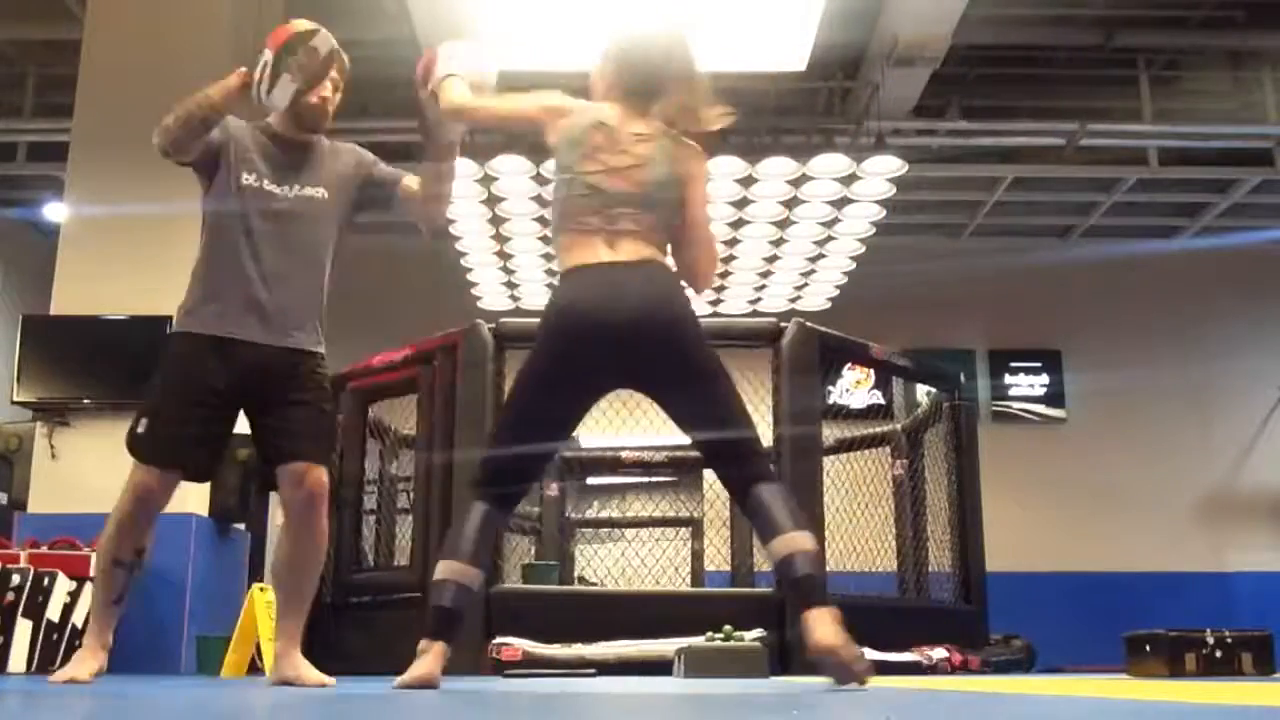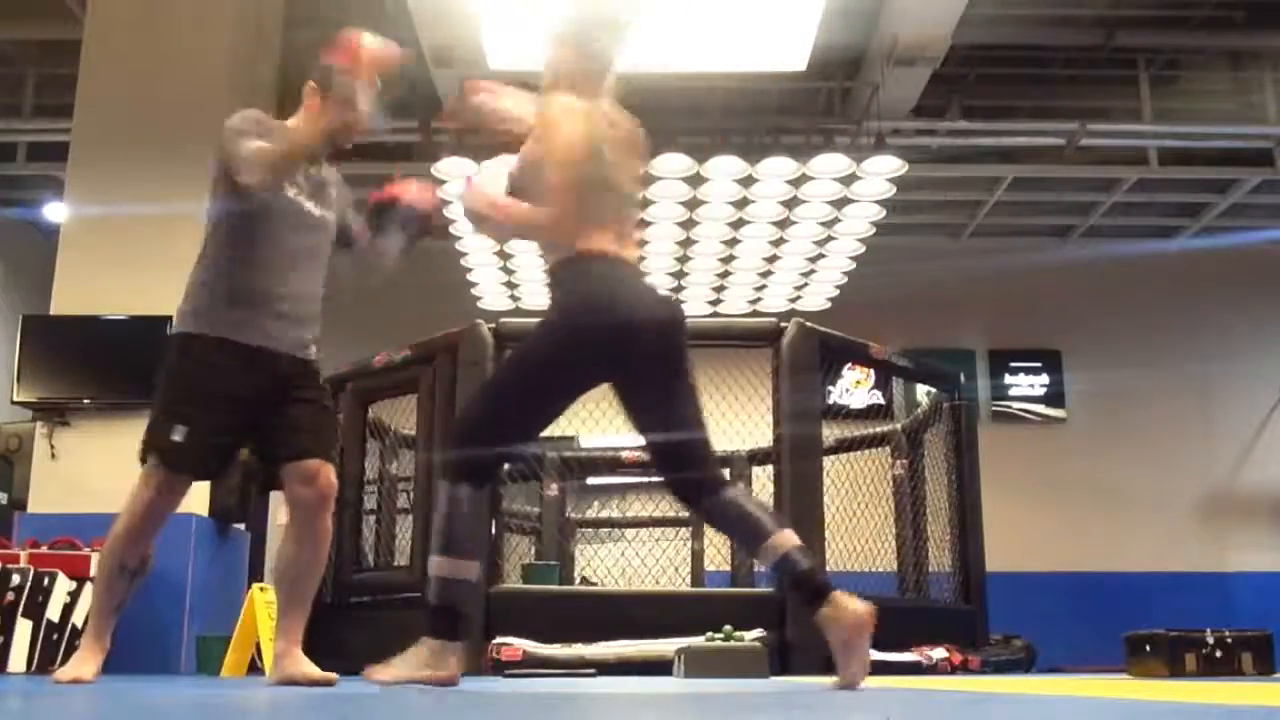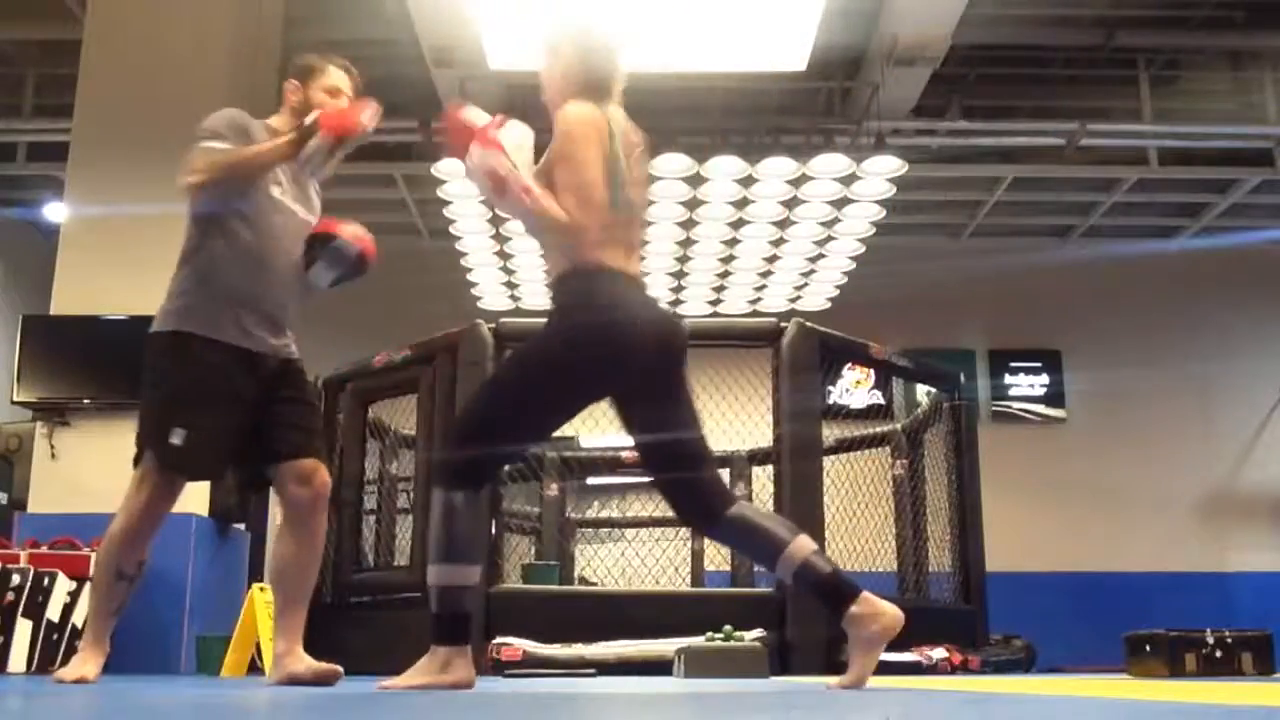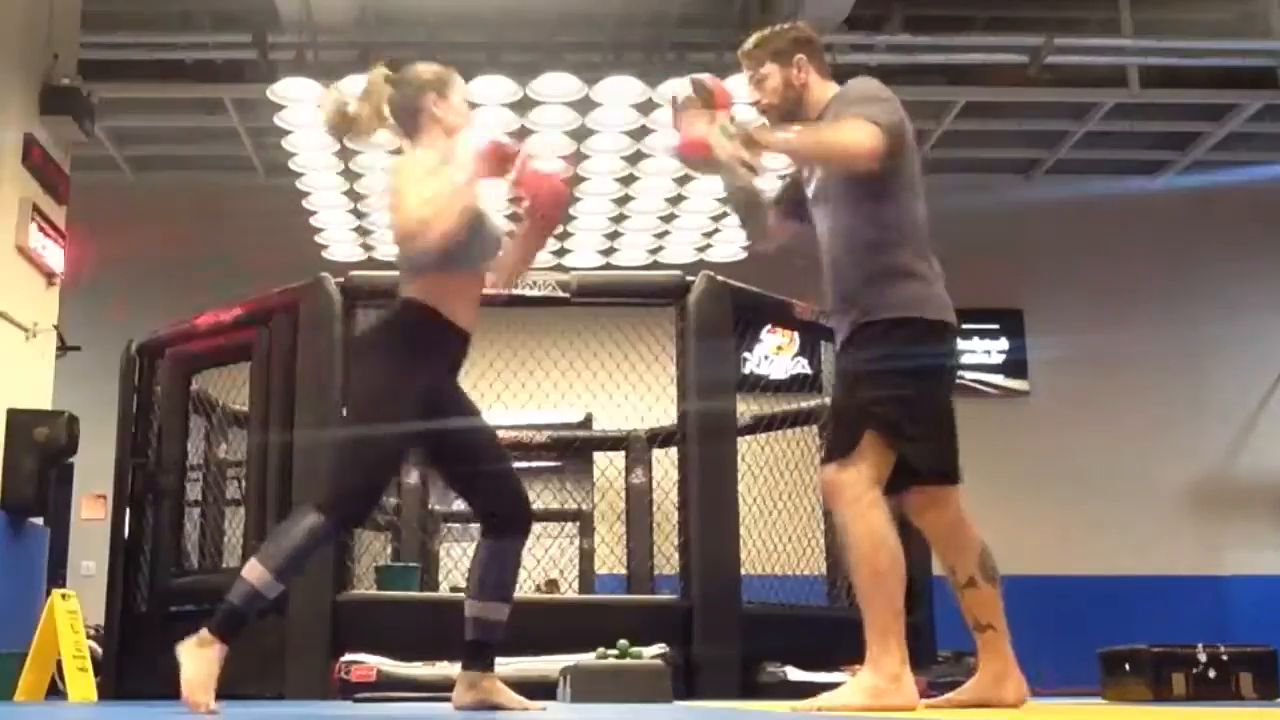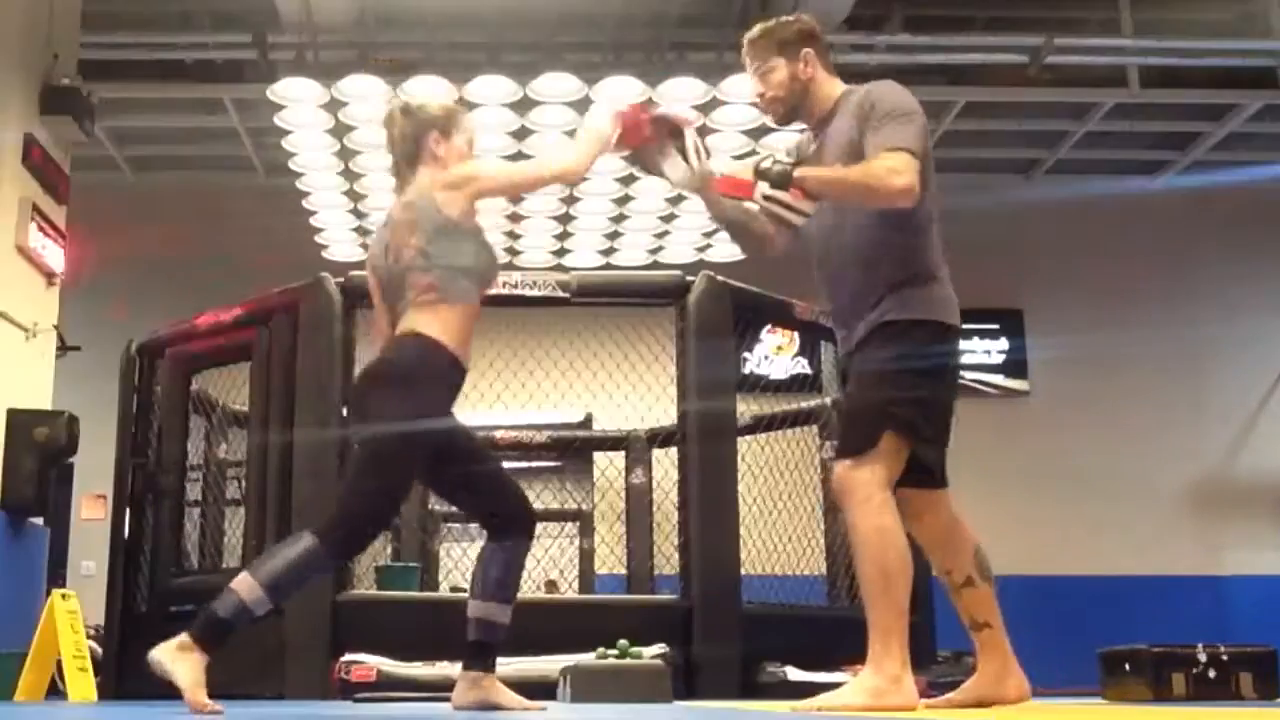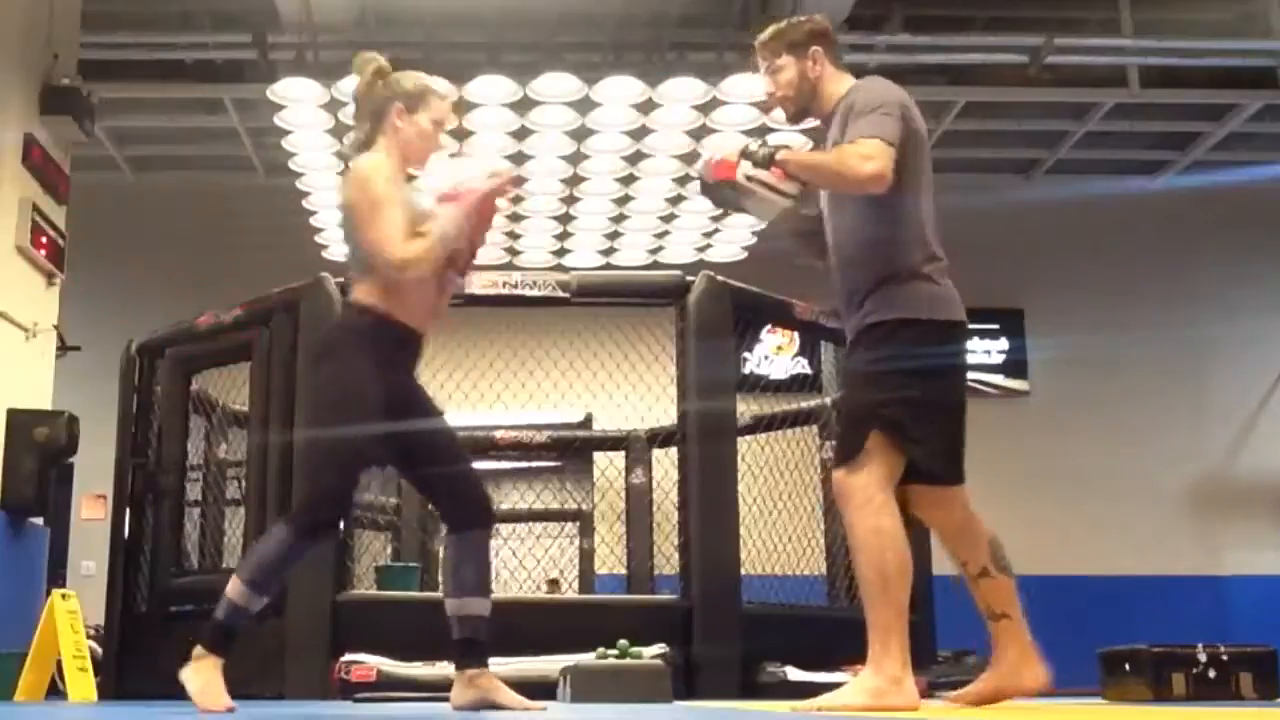
dt=0.2s
person 1, frame 1
left shoulder: (568, 114)
right shoulder: (683, 153)
left elbow: (458, 105)
right elbow: (702, 272)
left wrist: (450, 70)
left hip: (582, 317)
right hip: (661, 314)
left knee: (499, 481)
right knee: (751, 472)
left ankle: (435, 647)
right ankle: (818, 617)
person 1, frame 2
left shoulder: (565, 110)
right shoulder: (623, 128)
left elbow: (550, 219)
left wrist: (493, 209)
right wrist: (519, 113)
left hip: (592, 313)
right hip: (645, 314)
left knee: (469, 459)
right knee: (702, 482)
left ankle: (441, 646)
right ankle: (830, 606)
person 1, frame 3
left shoulder: (578, 118)
right shoulder: (626, 133)
left elbow: (579, 229)
left hip: (591, 323)
right hip: (646, 327)
left knee: (463, 461)
right knee: (706, 499)
left ankle: (450, 652)
right ankle: (860, 607)
person 1, frame 4
left shoulder: (863, 99)
right shoulder: (813, 155)
left elbow: (855, 147)
right elbow: (768, 228)
left wrist: (756, 139)
right wrist: (729, 157)
left hip: (897, 319)
right hip: (883, 329)
left knee: (849, 478)
right knee: (933, 502)
left ankle: (886, 673)
right ankle: (999, 670)
person 1, frame 5
left shoulder: (881, 101)
right shoulder: (812, 148)
left elbow: (900, 184)
right elbow: (761, 239)
left wrist: (794, 177)
right wrist: (698, 177)
left hip: (908, 323)
right hip: (872, 338)
left knee: (860, 478)
right knee: (924, 504)
left ankle: (887, 674)
right ankle: (998, 668)
person 1, frame 6
left shoulder: (874, 97)
right shoulder: (839, 130)
left elbow: (871, 174)
right elbow: (843, 237)
left wrist: (779, 157)
left hip: (907, 322)
right hip: (894, 328)
left knee: (860, 479)
right knee: (939, 499)
left ankle: (889, 674)
right ankle: (1018, 658)
person 2, frame 1
left shoulder: (350, 165)
right shoulder: (232, 136)
left elbow: (431, 206)
right elbow: (168, 141)
left wrist: (441, 130)
right wrist: (250, 76)
left hip: (294, 353)
right hip: (210, 338)
left knee: (309, 488)
right knee: (147, 486)
left ankle: (288, 652)
right ankle: (95, 643)
person 2, frame 2
left shoulder: (332, 183)
right shoulder: (249, 129)
left elbow: (377, 255)
right elbow: (258, 172)
left wrist: (408, 215)
right wrist: (337, 107)
left hip: (291, 356)
right hip: (216, 342)
left knee: (316, 488)
right knee: (160, 490)
left ankle: (288, 650)
right ankle: (94, 642)
person 2, frame 3
left shoulder: (307, 182)
right shoulder: (232, 129)
right elbow: (199, 182)
right wrist: (300, 139)
left hip: (272, 354)
right hip: (200, 340)
left knee: (310, 487)
right knee: (156, 490)
left ankle: (289, 651)
right ankle: (93, 644)
person 2, frame 4
left shoulder: (456, 175)
right shoulder: (417, 167)
left elbow: (494, 275)
right elbow: (423, 238)
left wrist: (536, 223)
right wrist: (469, 163)
left hip: (430, 372)
right hip: (403, 358)
left knee: (508, 511)
right knee: (342, 505)
right ankle: (211, 642)
person 2, frame 5
left shoulder: (391, 230)
right shoulder: (453, 186)
right elbow: (569, 166)
right wrist: (603, 125)
left hip: (414, 393)
right hip: (412, 384)
left knee: (513, 518)
right knee: (345, 530)
right ankle: (189, 646)
person 2, frame 6
left shoulder: (398, 195)
right shoulder: (371, 171)
left elbow: (429, 295)
right elbow: (400, 269)
left wrist: (462, 242)
right wrist: (459, 212)
left hip: (392, 372)
right hip: (358, 359)
left knee: (471, 509)
right knee: (316, 514)
left ankle: (472, 676)
right ankle: (207, 655)
